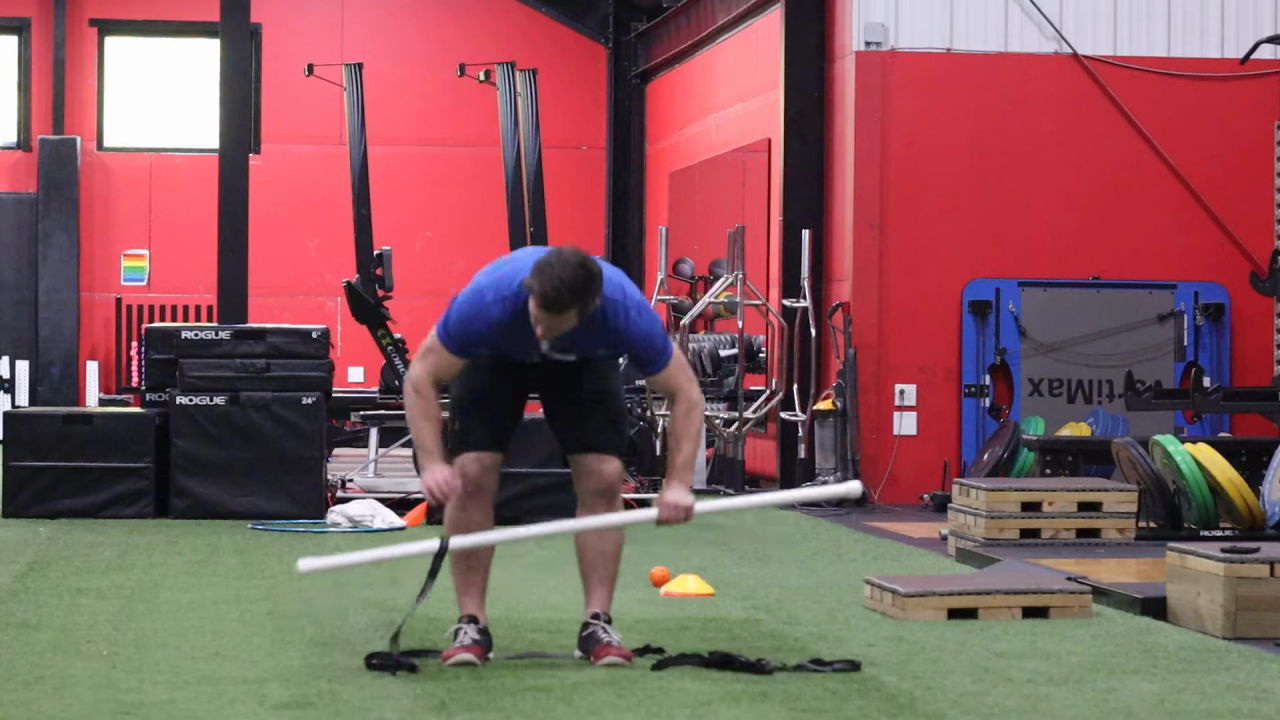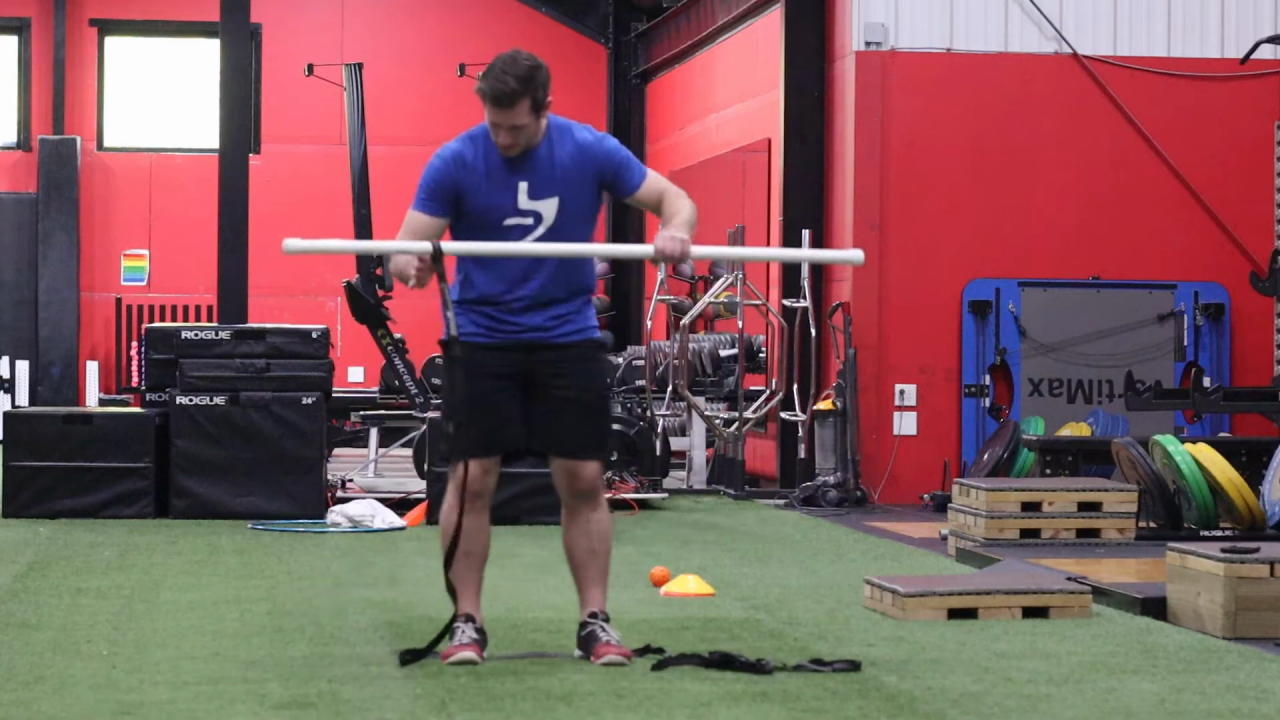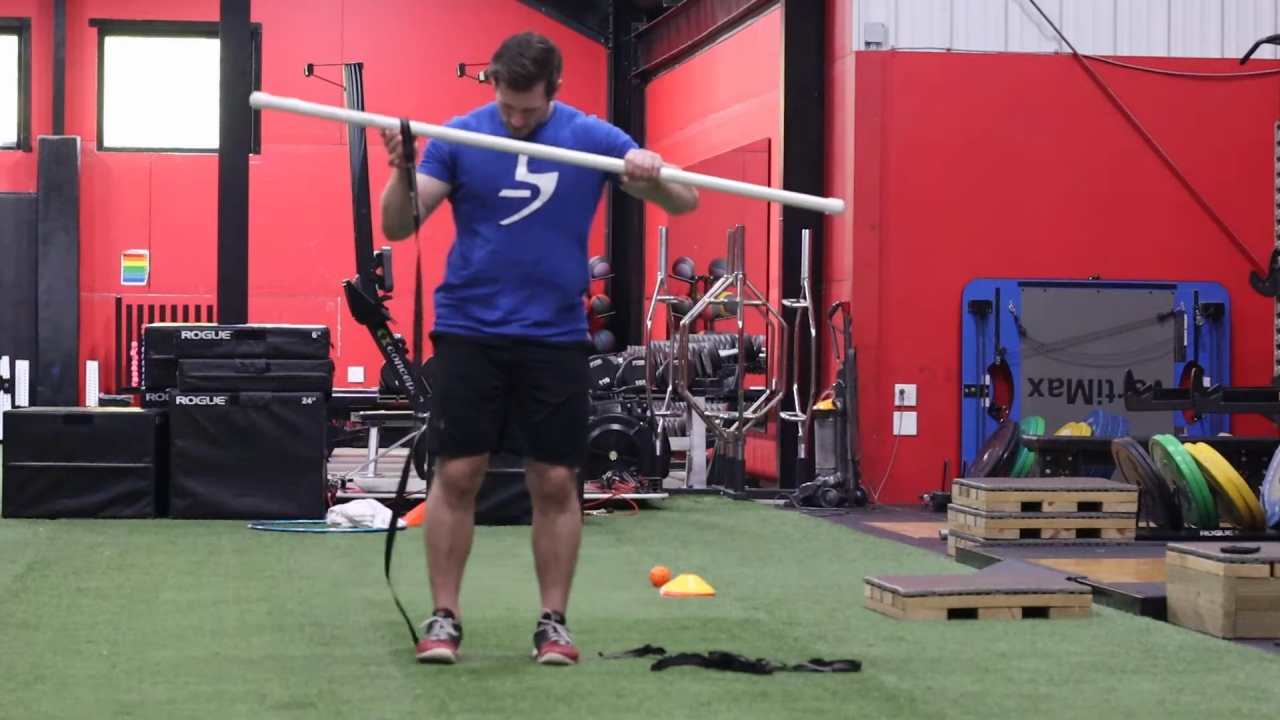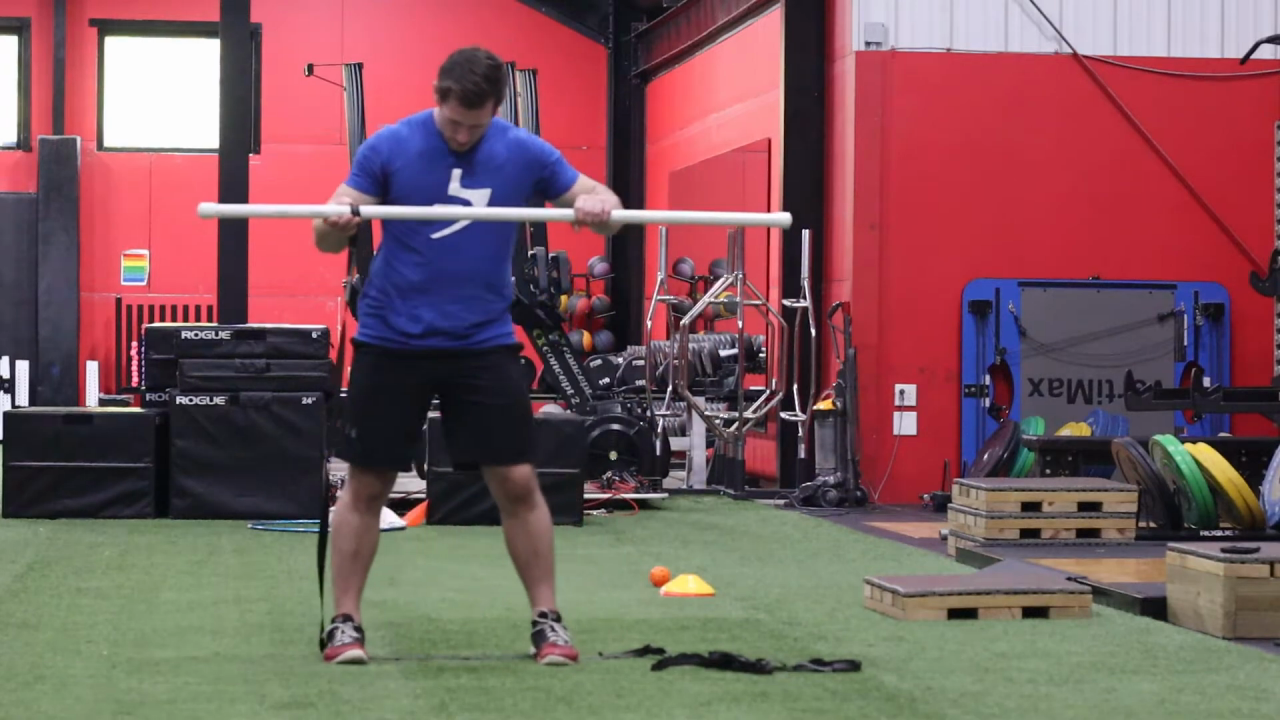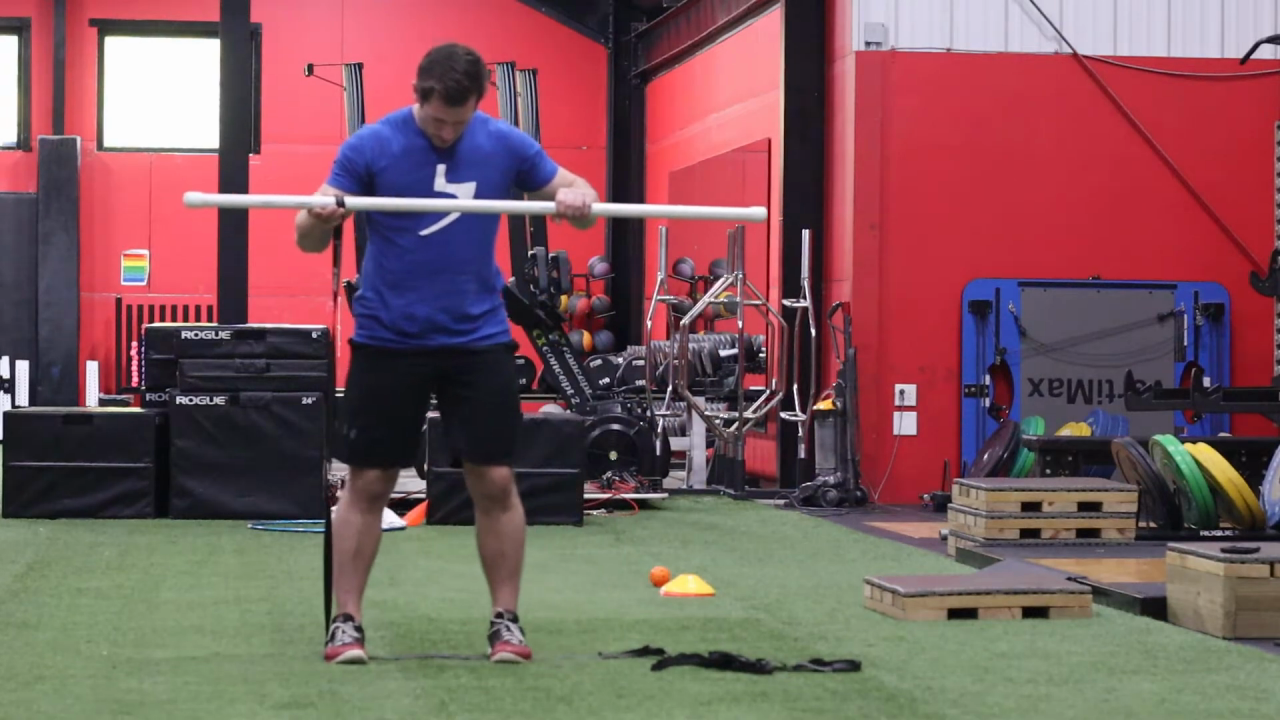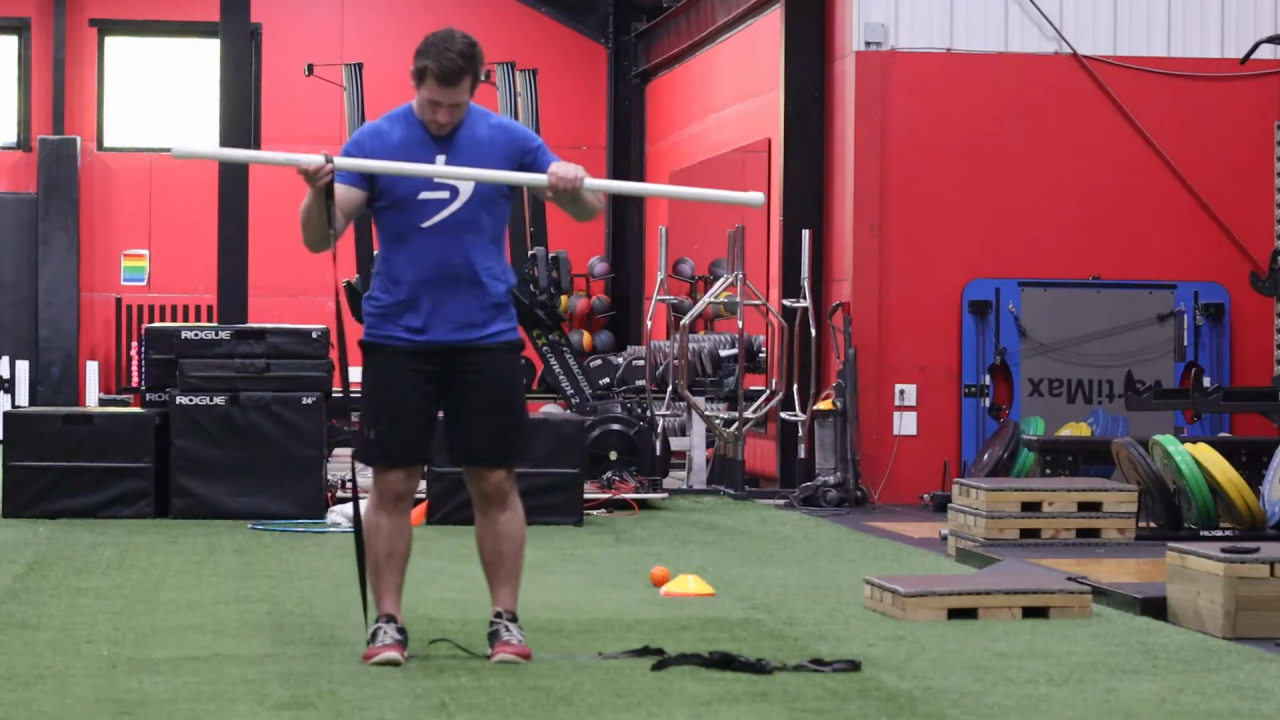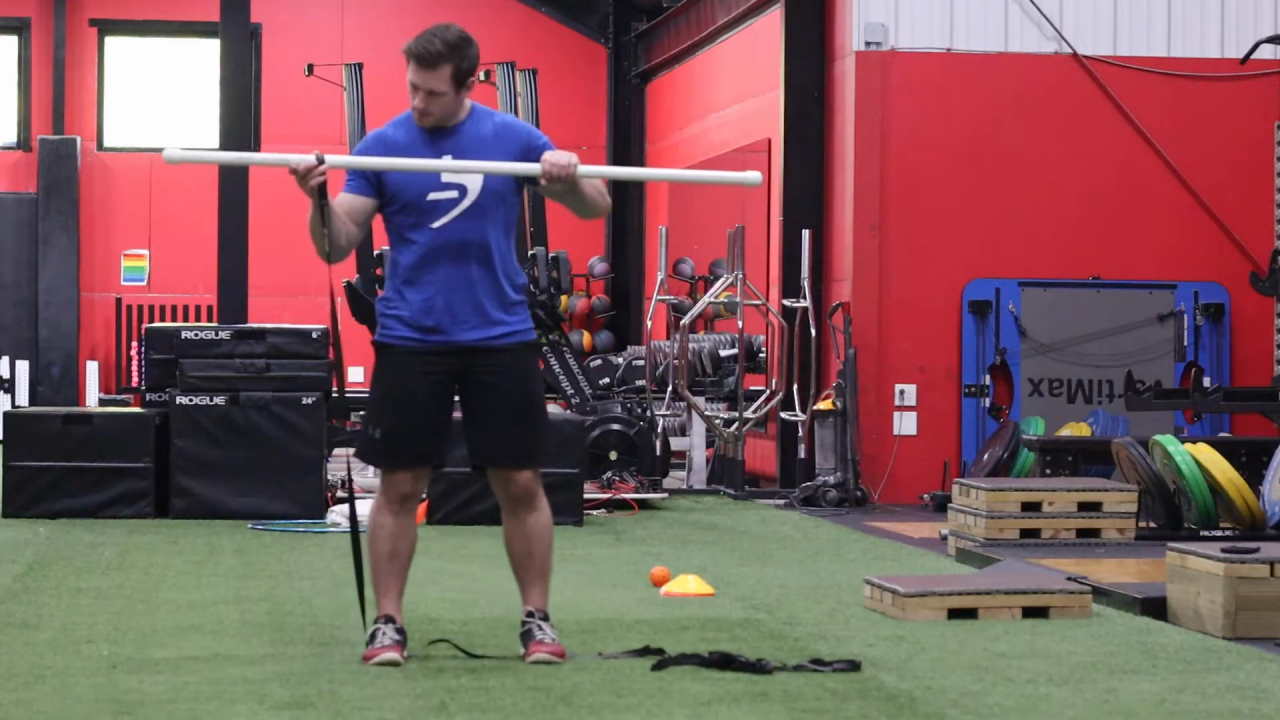
dt=0.5s
person 1, frame 1
left shoulder: (625, 313)
right shoulder: (487, 301)
left elbow: (685, 395)
right elbow: (422, 379)
left wrist: (677, 483)
right wrist: (431, 462)
left hip: (586, 362)
right hip: (494, 356)
left knee: (603, 477)
right knee: (473, 473)
left ankle: (597, 623)
right ankle: (471, 624)
person 1, frame 2
left shoulder: (591, 151)
right shoulder: (454, 161)
left elbow: (674, 198)
right elbow: (408, 246)
left wrist: (677, 231)
right wrist: (409, 266)
left hip: (569, 336)
right hip: (480, 338)
left knee: (584, 479)
right knee: (472, 478)
left ankle: (595, 622)
right ankle: (466, 620)
person 1, frame 3
left shoulder: (594, 138)
right shoulder: (457, 137)
left elbow: (684, 198)
right elbow: (396, 226)
left wrist: (654, 174)
right wrist: (401, 174)
left hip: (555, 337)
right hip: (468, 332)
left knee: (555, 483)
right knee: (456, 476)
left ankle: (553, 620)
right ankle: (444, 616)
person 1, frame 4
left shoulder: (525, 152)
right shoulder: (388, 146)
left elbow: (600, 202)
right elbow: (328, 235)
left wrist: (599, 207)
right wrist: (335, 224)
left hip: (484, 343)
right hip: (392, 341)
left knee: (517, 482)
right knee: (367, 482)
left ankle: (546, 620)
right ankle: (344, 620)
person 1, frame 5
left shoulder: (507, 145)
right shoulder: (370, 146)
left elbow: (575, 195)
right elbow: (308, 239)
left wrist: (578, 201)
right wrist: (318, 219)
left hip: (480, 339)
right hip: (388, 340)
left knee: (495, 483)
right knee: (367, 484)
left ankle: (506, 620)
right ankle: (345, 621)
person 1, frame 6
left shoulder: (509, 139)
right shoulder: (372, 141)
left elbow: (587, 210)
right elbow: (320, 237)
left wrist: (573, 186)
right wrist: (318, 192)
left hip: (486, 337)
right hip: (398, 338)
left knee: (495, 483)
right knee: (394, 483)
left ankle: (505, 619)
right ankle: (386, 622)
person 1, frame 7
left shoulder: (514, 137)
right shoulder: (381, 147)
left elbow: (596, 207)
right elbow: (336, 247)
left wrist: (570, 178)
right wrist: (318, 198)
left hip: (501, 336)
right hip: (410, 340)
left knee: (520, 483)
right knee: (400, 484)
left ankle: (537, 618)
right ankle: (387, 622)
